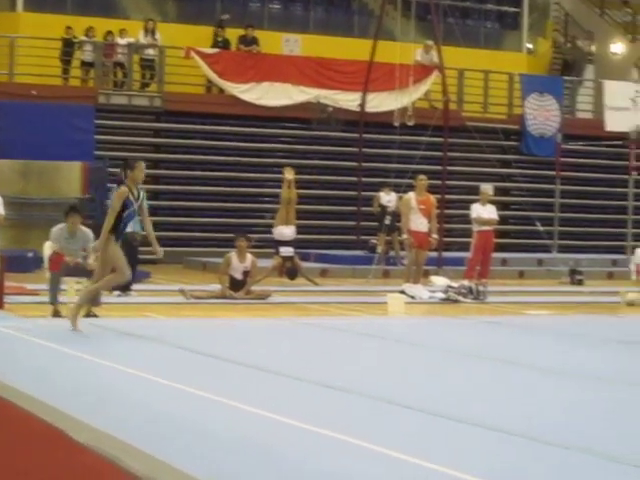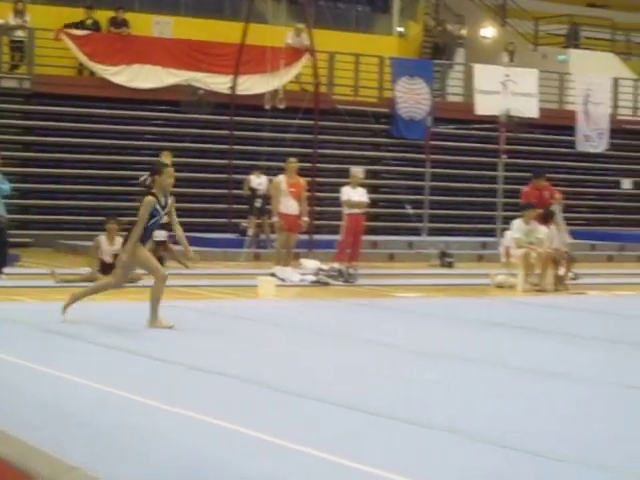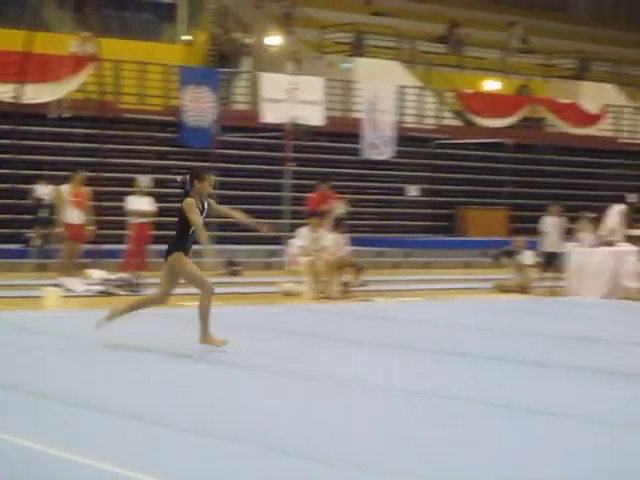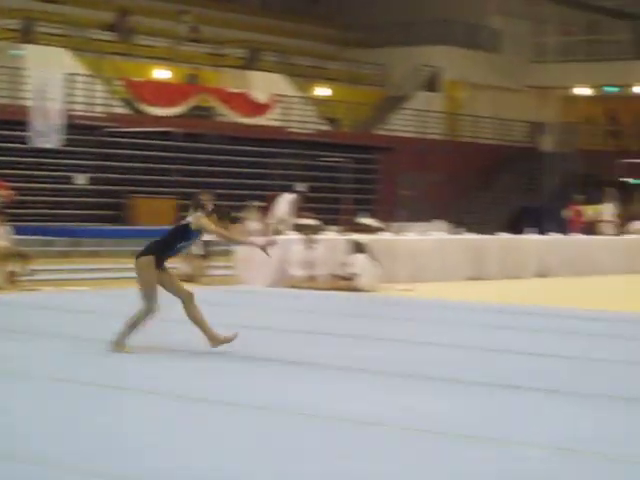
dt=0.5s
person 1, frame 1
left shoulder: (140, 193)
right shoulder: (123, 190)
left elbow: (146, 219)
right elbow: (111, 215)
left wrist: (155, 244)
right wrist: (101, 240)
left hip: (115, 237)
right hip: (108, 236)
left knee: (98, 279)
right knee: (125, 275)
left ankle: (75, 311)
right ankle: (88, 293)
person 1, frame 2
left shoulder: (169, 200)
right shoulder: (149, 200)
left elbow: (176, 225)
right elbow: (138, 227)
left wrist: (186, 247)
right wrist: (127, 253)
left hip: (139, 244)
right hip: (133, 244)
left knee: (116, 282)
right knee: (161, 276)
left ankle: (75, 298)
right ankle: (153, 319)
person 1, frame 3
left shoulder: (205, 202)
right shoulder: (189, 203)
left elbow: (230, 212)
right elbow: (198, 225)
left wrist: (254, 223)
right wrist: (205, 239)
left hip: (181, 254)
right hip: (176, 253)
left knee: (161, 297)
right knee: (207, 288)
left ankle: (118, 311)
right ankle: (205, 335)
person 1, frame 4
left shoulder: (198, 221)
right shoulder: (198, 220)
left elbow: (222, 234)
right elbow: (223, 234)
right wrist: (254, 243)
left hip: (154, 262)
right hip: (148, 258)
left knee: (187, 297)
right knee: (150, 308)
left ankle: (212, 338)
right ankle: (119, 341)
